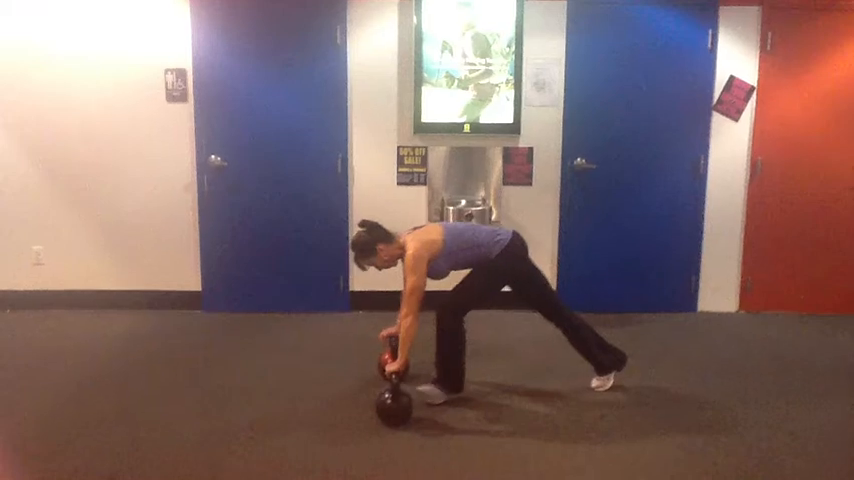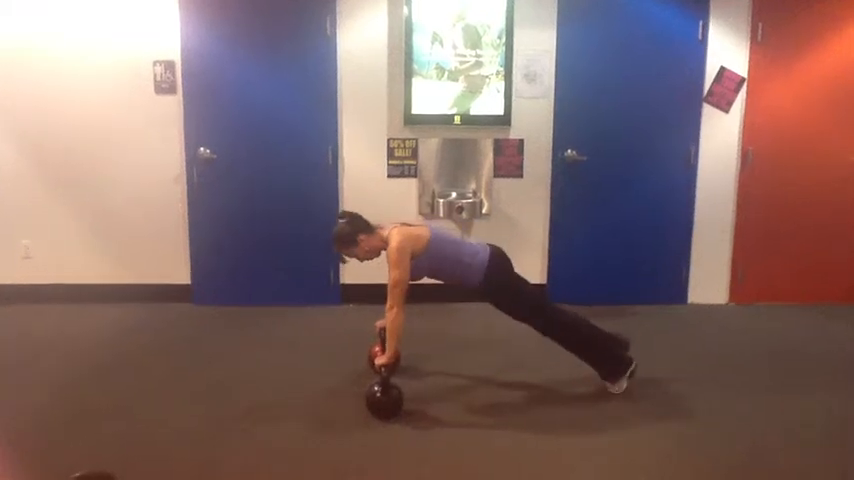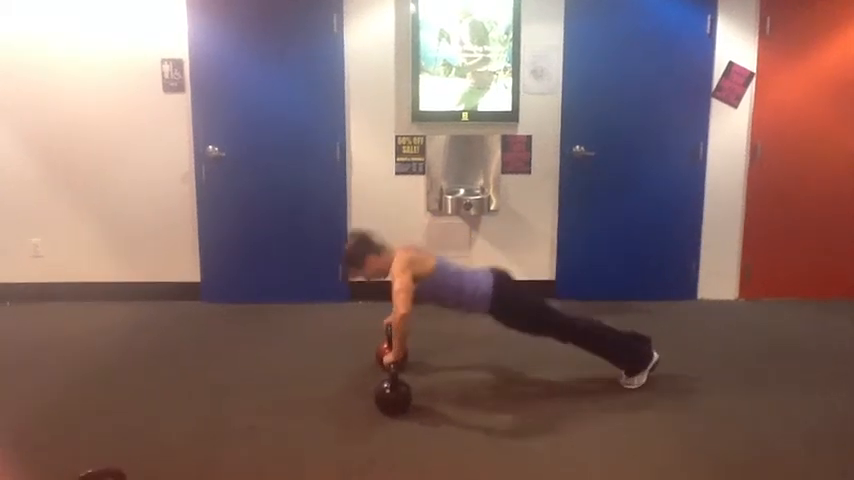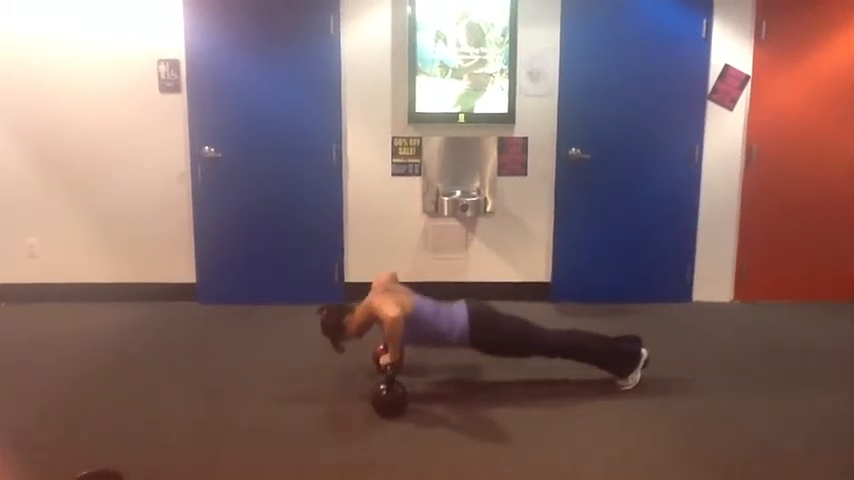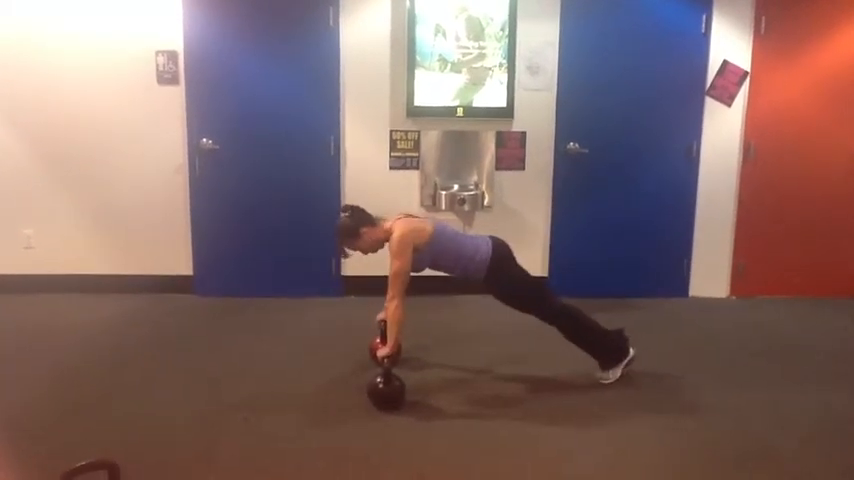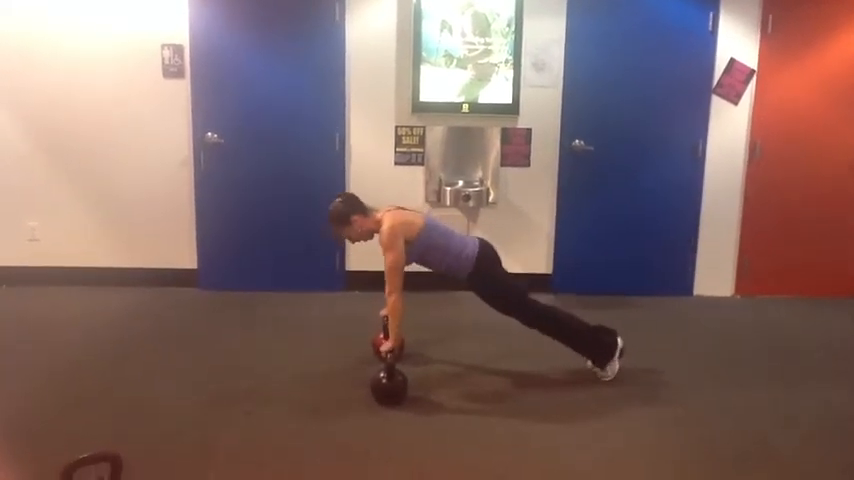
dt=0.7s
person 1, frame 1
left shoulder: (415, 251)
right shoulder: (406, 243)
left elbow: (412, 311)
right elbow: (409, 294)
left wrist: (400, 361)
right wrist: (398, 326)
left hip: (504, 253)
right hip: (507, 248)
left knee: (449, 313)
right knee: (554, 309)
left ankle: (449, 384)
right ankle: (608, 363)
person 1, frame 2
left shoulder: (397, 245)
right shoulder: (392, 235)
left elbow: (396, 305)
left wrist: (388, 355)
right wrist: (388, 321)
left hip: (488, 272)
right hip: (487, 263)
left knee: (545, 318)
right knee: (544, 310)
left ankle: (618, 367)
right ankle: (611, 346)
person 1, frame 3
left shoulder: (399, 264)
right shoulder: (400, 255)
left elbow: (404, 311)
left wrist: (396, 353)
right wrist: (395, 318)
left hip: (495, 296)
right hip: (492, 286)
left knee: (560, 328)
right knee: (560, 325)
left ankle: (639, 358)
right ankle: (636, 349)
person 1, frame 4
left shoulder: (375, 302)
right shoulder: (379, 288)
left elbow: (394, 319)
right elbow: (393, 275)
left wrist: (393, 355)
left hip: (475, 328)
right hip: (471, 316)
left knee: (545, 343)
right knee: (546, 339)
left ankle: (629, 357)
right ankle: (626, 347)
person 1, frame 5
left shoulder: (400, 237)
right shoulder: (396, 226)
left elbow: (396, 296)
right elbow: (397, 289)
left wrist: (391, 346)
right wrist: (389, 312)
left hip: (491, 264)
right hip: (488, 255)
left knee: (548, 309)
right knee: (547, 306)
left ankle: (616, 353)
right ankle: (614, 347)
person 1, frame 6
left shoulder: (389, 230)
right shoulder: (388, 217)
left elbow: (394, 291)
left wrist: (393, 340)
right wrist: (393, 309)
left hip: (476, 265)
right hip: (475, 255)
left knee: (529, 312)
right knee: (528, 309)
left ankle: (606, 349)
right ankle: (603, 342)
